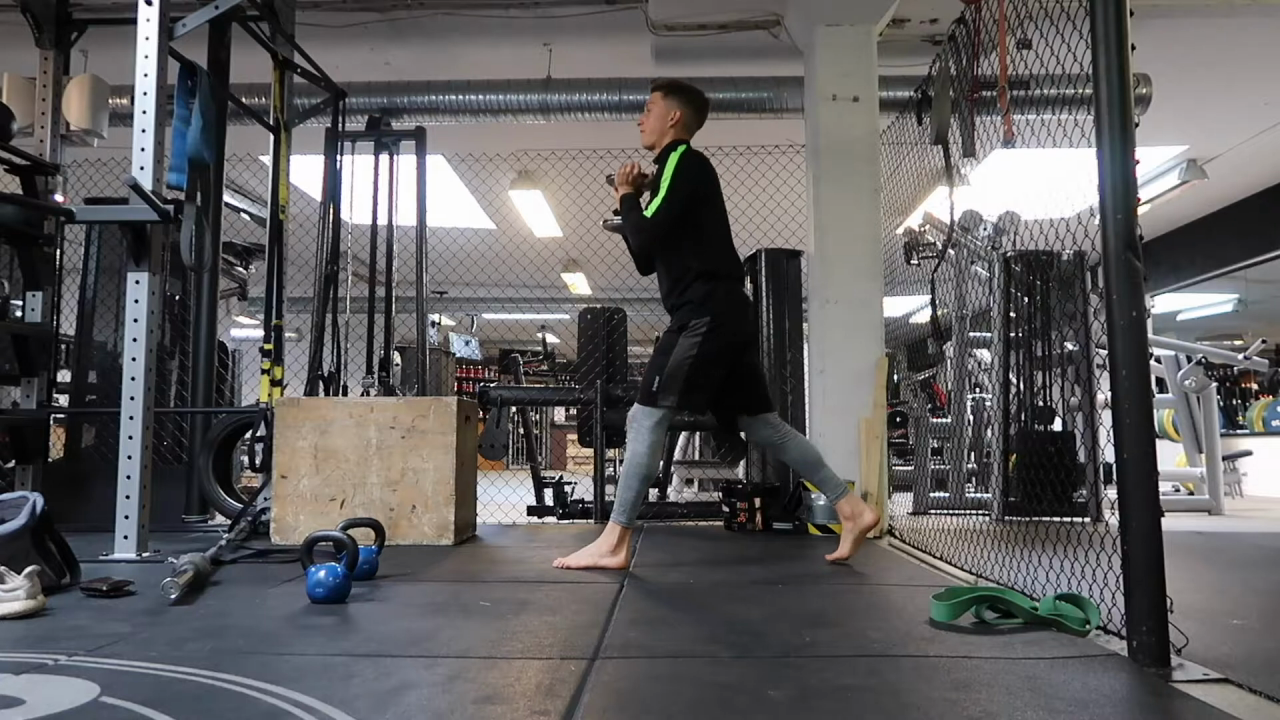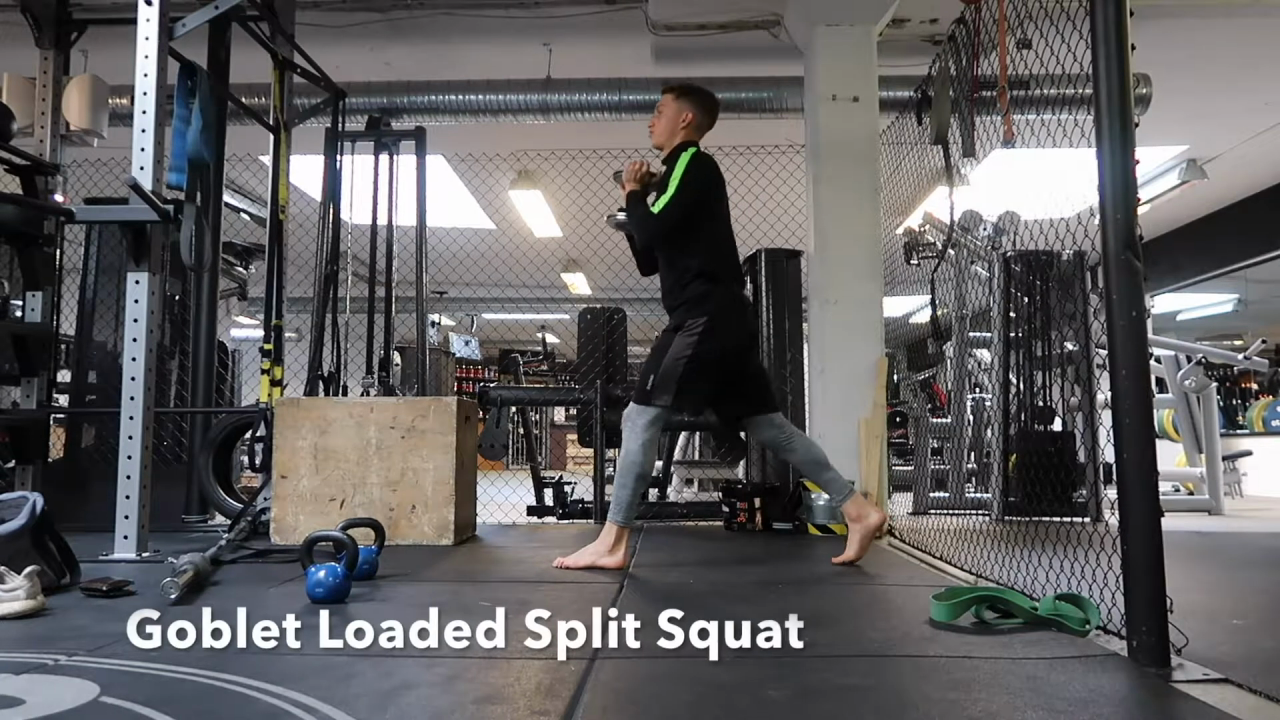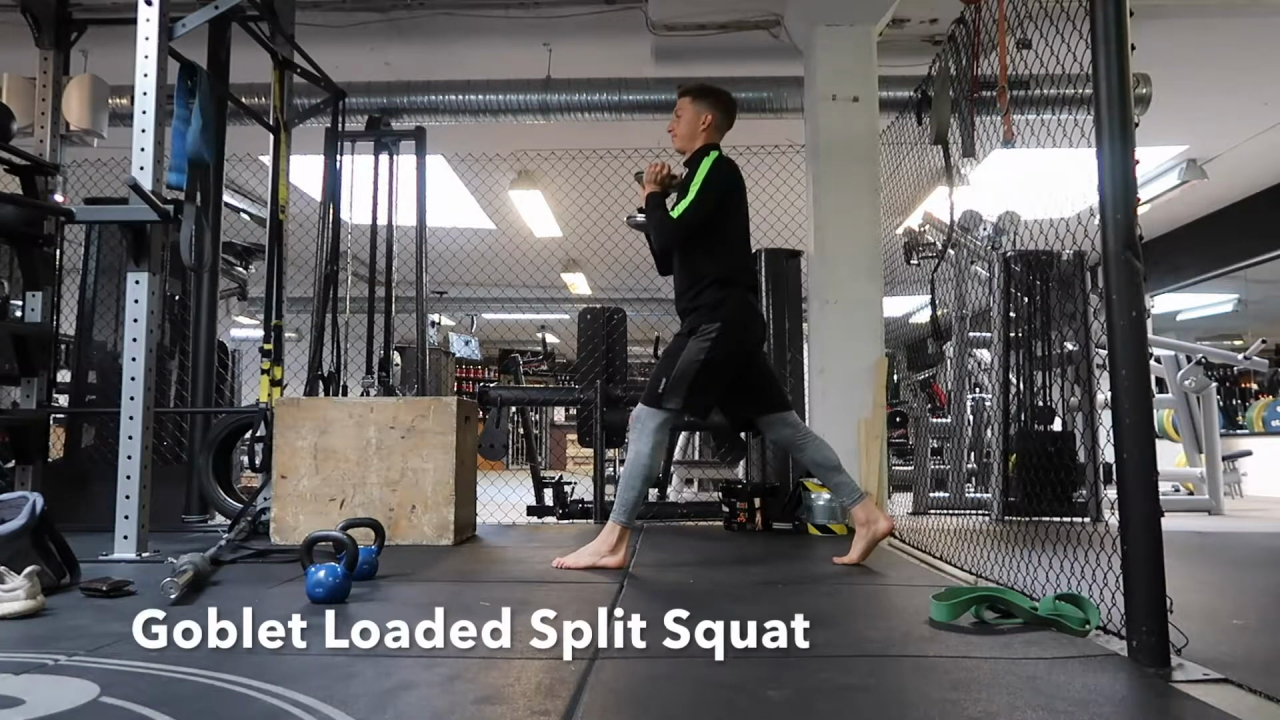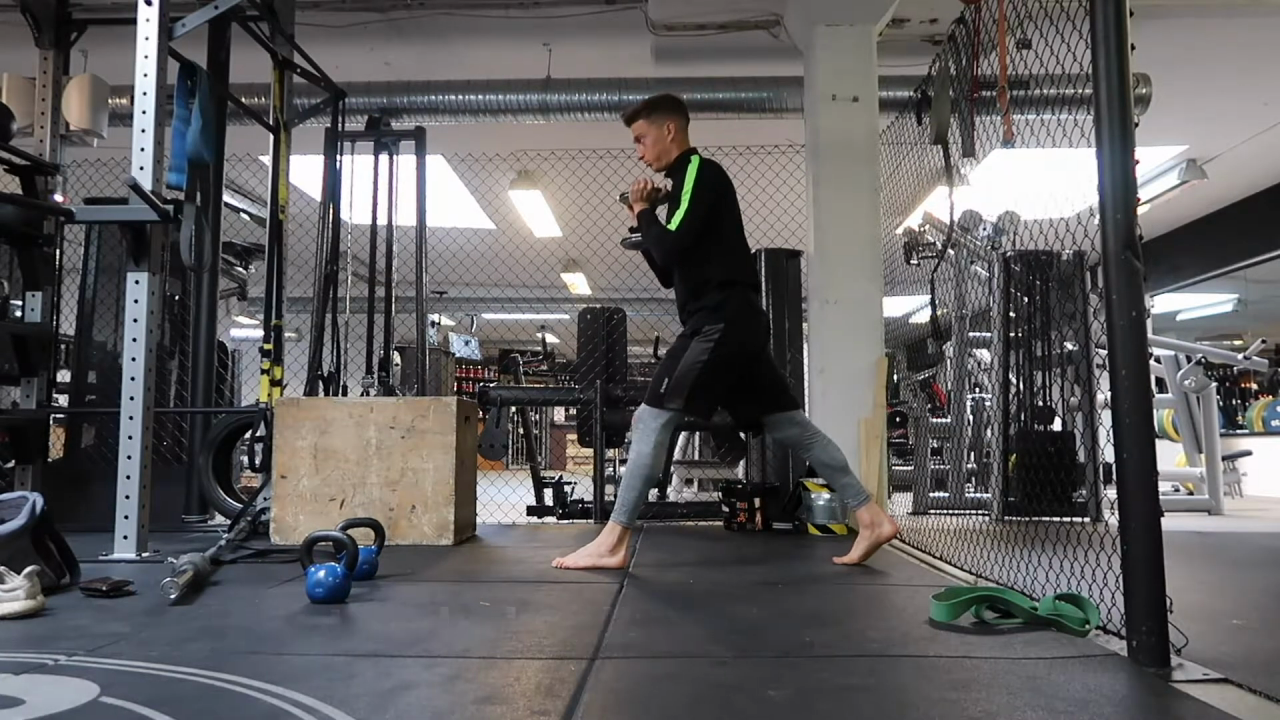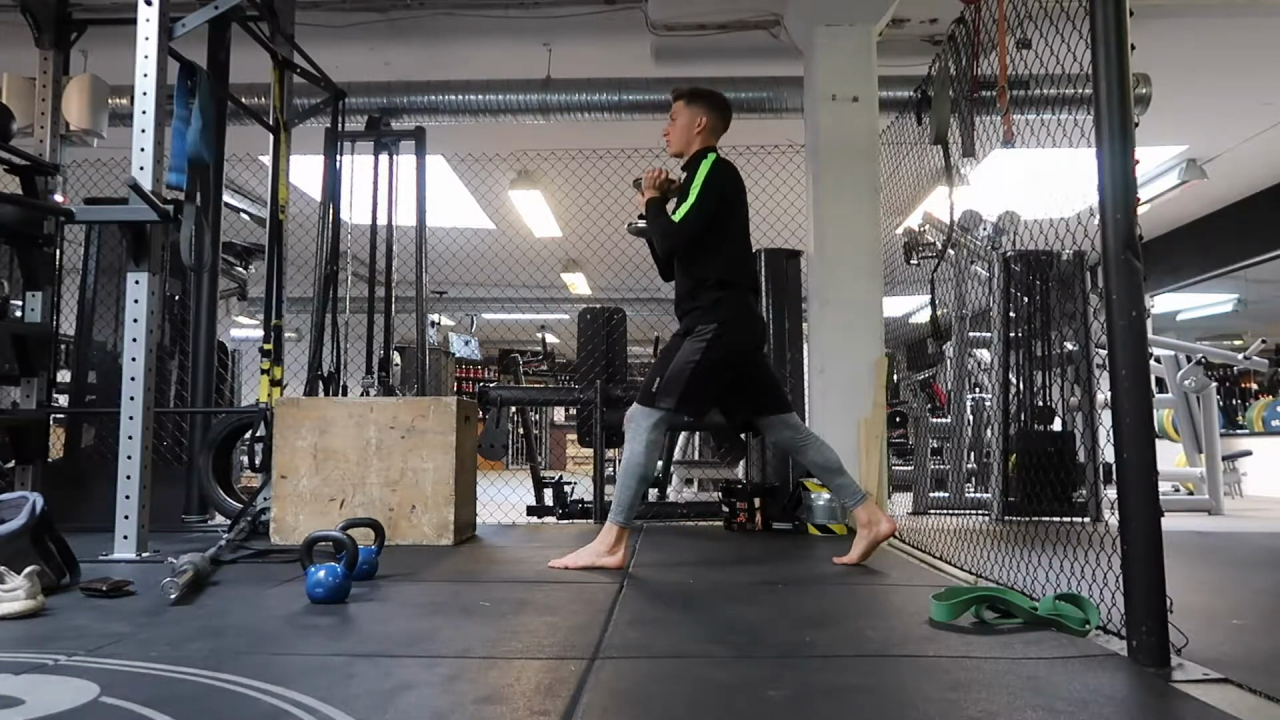
dt=1s
person 1, frame 1
left shoulder: (683, 162)
right shoulder: (680, 171)
left elbow: (646, 238)
right elbow: (647, 260)
left wrist: (627, 198)
right wrist: (630, 204)
left hip: (706, 314)
right hip: (720, 314)
left knee: (646, 418)
right knee: (762, 424)
left ankle: (614, 543)
right ankle: (851, 509)
person 1, frame 2
left shoulder: (693, 164)
right shoulder: (685, 173)
left elbow: (651, 232)
right elbow: (648, 261)
left wrist: (634, 194)
right wrist: (637, 201)
left hip: (705, 317)
right hip: (720, 317)
left knee: (641, 417)
right knee: (769, 426)
left ankle: (612, 543)
right ankle: (858, 511)
person 1, frame 3
left shoulder: (715, 169)
right shoulder: (703, 177)
left elbow: (669, 238)
right elbow: (667, 260)
left wrist: (653, 196)
right wrist: (657, 201)
left hip: (719, 319)
right hip: (729, 320)
left knee: (649, 420)
right knee: (784, 426)
left ankle: (612, 543)
right ankle: (867, 515)
person 1, frame 4
left shoulder: (700, 173)
right shoulder: (691, 181)
left elbow: (672, 250)
right elbow: (669, 273)
left wrist: (644, 213)
right wrist: (643, 221)
left hip: (722, 320)
right hip: (734, 321)
left knee: (651, 419)
right knee: (791, 425)
left ankle: (611, 543)
right ankle: (871, 517)
person 1, frame 5
left shoulder: (712, 170)
right shoulder: (706, 178)
left elbow: (672, 242)
right elbow: (670, 265)
left wrist: (653, 202)
right wrist: (655, 210)
left hip: (717, 321)
right hip: (731, 322)
left knee: (645, 418)
right knee: (786, 427)
left ankle: (611, 544)
right ankle: (868, 516)
